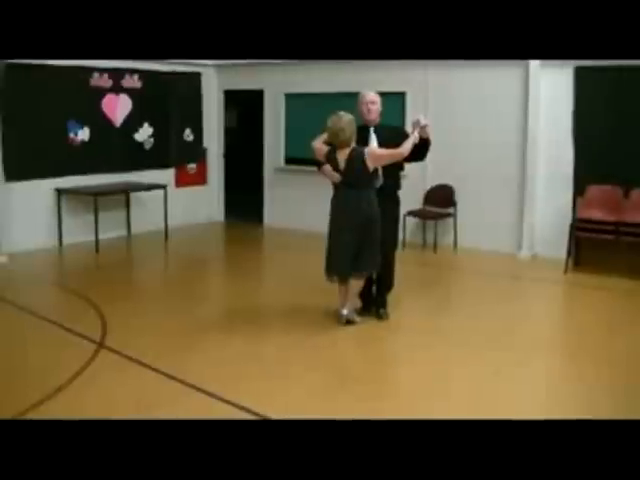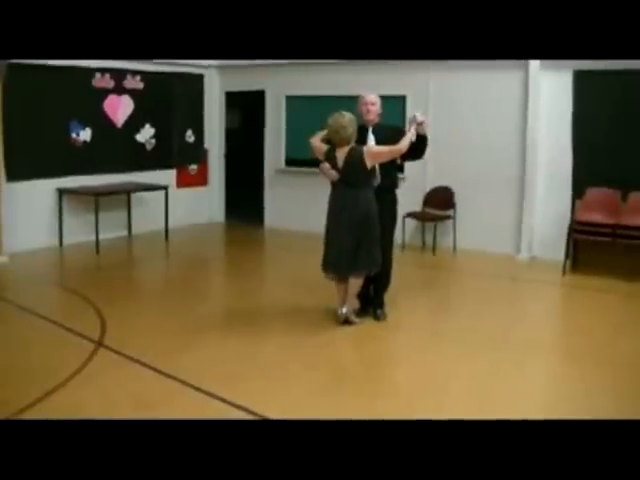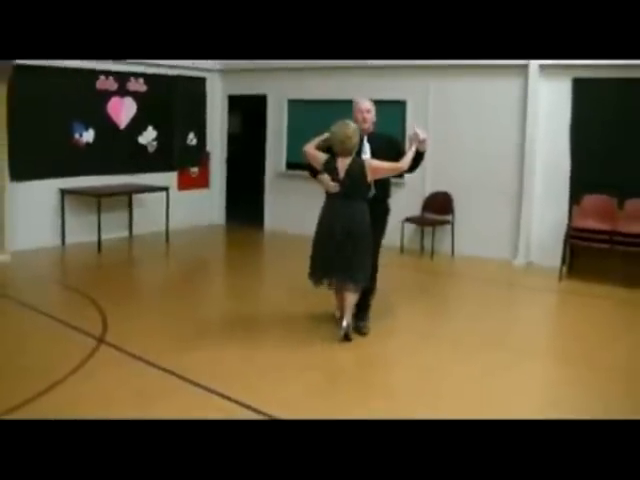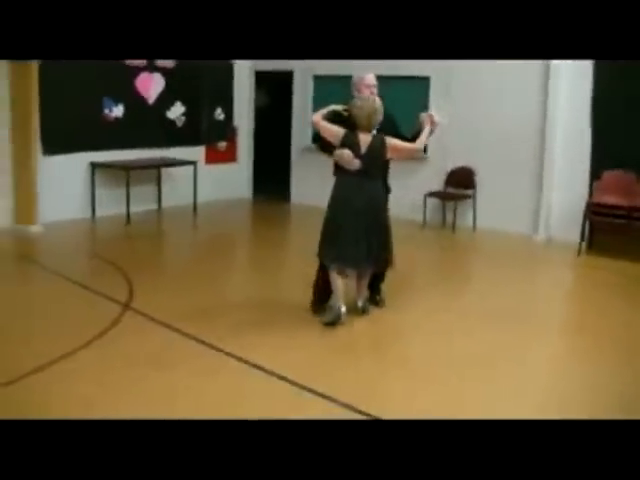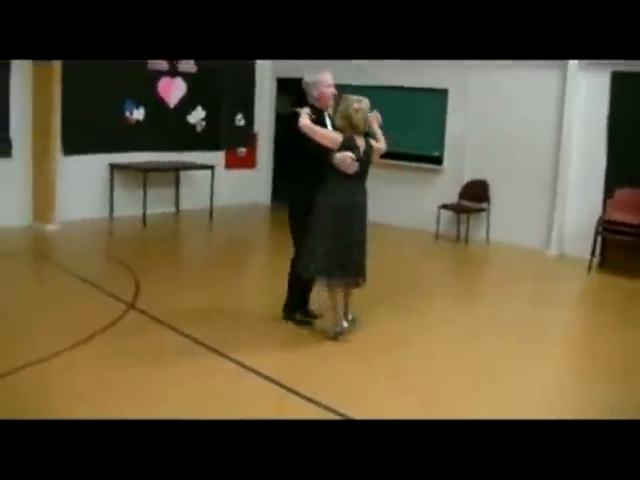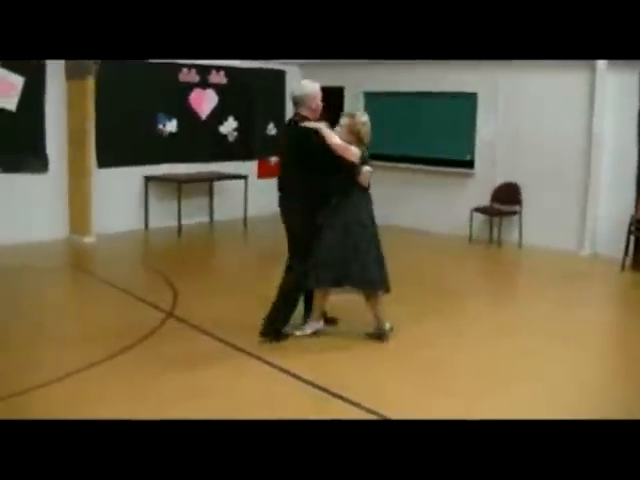
dt=0.7s
person 1, frame 1
left shoulder: (395, 133)
left elbow: (416, 155)
left wrist: (423, 135)
right wrist: (325, 168)
left hip: (387, 200)
left knee: (386, 250)
left ankle: (381, 301)
right ankle: (366, 299)
person 1, frame 2
left shoulder: (393, 133)
left elbow: (415, 153)
left wrist: (420, 132)
left hip: (385, 199)
left knee: (384, 251)
left ankle: (378, 301)
right ankle: (365, 299)
person 1, frame 3
left shoulder: (387, 142)
left elbow: (407, 166)
left wrist: (420, 149)
right wrist: (321, 176)
left hip: (377, 209)
left knee: (369, 261)
left ankle: (361, 314)
person 1, frame 4
left shoulder: (386, 119)
right shoulder: (342, 116)
right elbow: (320, 137)
left wrist: (424, 130)
right wrist: (335, 151)
left ankle: (374, 288)
right ankle: (320, 296)
person 1, frame 5
left shoulder: (327, 117)
right elbow: (307, 145)
right wrist: (333, 157)
right hip: (305, 196)
right knee: (305, 251)
left ankle: (297, 303)
right ankle: (295, 307)
person 1, frame 6
left shoulder: (294, 128)
right shoulder: (307, 132)
right elbow: (332, 159)
right wrist: (357, 171)
left hip: (296, 203)
right hip: (301, 206)
left knee: (310, 259)
right knee: (299, 264)
left ankle: (314, 312)
right ankle: (273, 324)
person 2, frame 1
left shoulder: (329, 155)
right shoulder: (367, 155)
left elbow: (316, 143)
right elbow: (401, 153)
left wrist: (331, 132)
right wrist: (415, 135)
left hip: (340, 209)
right hip: (364, 210)
left knee: (343, 257)
right knee: (361, 261)
left ankle: (343, 306)
right ankle: (348, 309)
person 2, frame 2
left shoulder: (327, 153)
right shoulder: (366, 153)
left elbow: (314, 140)
right elbow: (400, 148)
left wrist: (330, 130)
right wrist: (412, 131)
left hip: (338, 208)
right hip: (362, 209)
left knee: (341, 257)
right knee: (360, 260)
left ankle: (341, 307)
right ankle: (348, 308)
person 2, frame 3
left shoulder: (326, 163)
right shoulder: (367, 166)
left elbow: (307, 148)
right elbow: (402, 166)
left wrist: (326, 136)
right wrist: (414, 147)
left hip: (331, 220)
right hip: (357, 222)
left knee: (336, 268)
right knee: (353, 272)
left ankle: (341, 312)
right ankle: (347, 320)
person 2, frame 4
left shoulder: (344, 137)
right shoulder: (386, 144)
left elbow: (315, 119)
right elbow: (417, 148)
left wrist: (331, 108)
right wrist: (427, 127)
left hip: (344, 200)
right hip: (372, 201)
left knee: (337, 252)
right knee: (367, 250)
left ankle: (338, 304)
right ankle: (361, 300)
person 2, frame 5
left shoulder: (339, 140)
right shoulder: (369, 145)
left elbow: (305, 126)
right elbow: (383, 146)
left wrist: (305, 112)
right wrist: (375, 127)
left hip: (334, 206)
right hip: (356, 207)
left knee: (331, 263)
right knee: (348, 260)
left ankle: (339, 322)
right ankle: (347, 315)
person 2, frame 6
left shoulder: (355, 154)
right shoulder: (358, 155)
left elbow: (336, 143)
left wrist: (320, 127)
left hip: (350, 220)
right hip: (342, 218)
